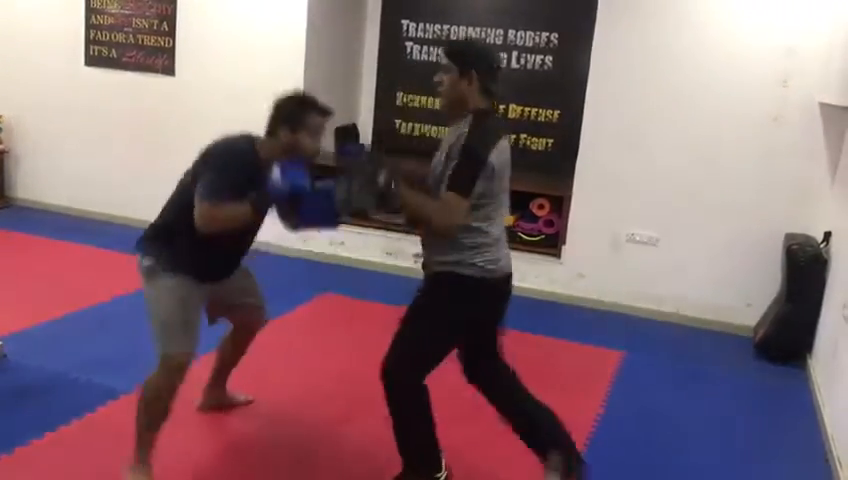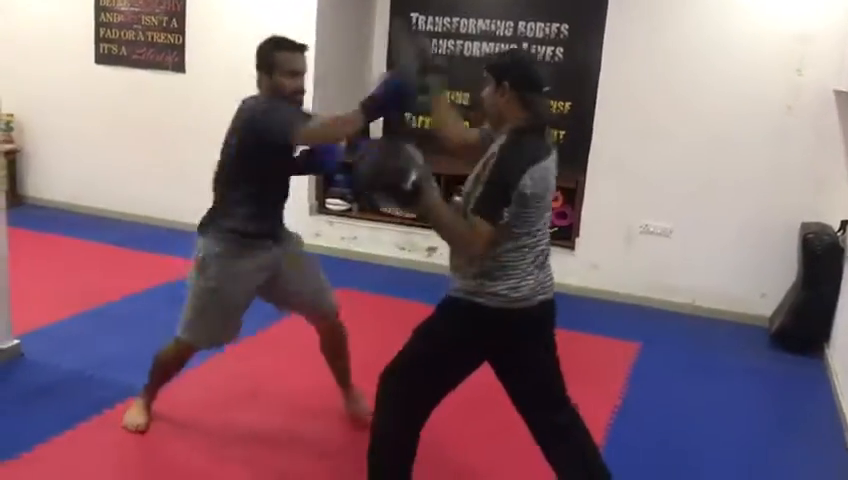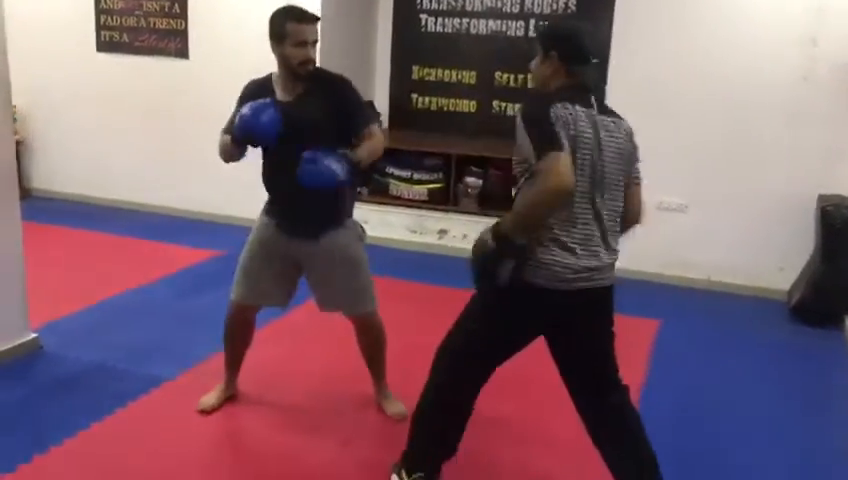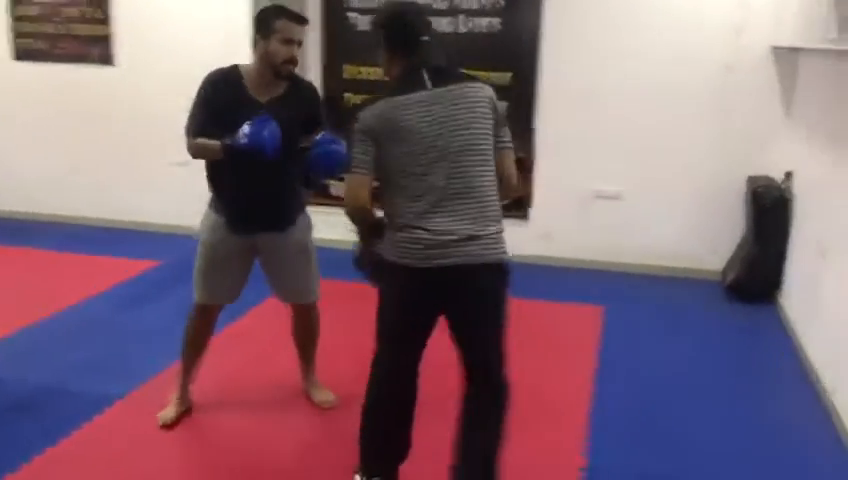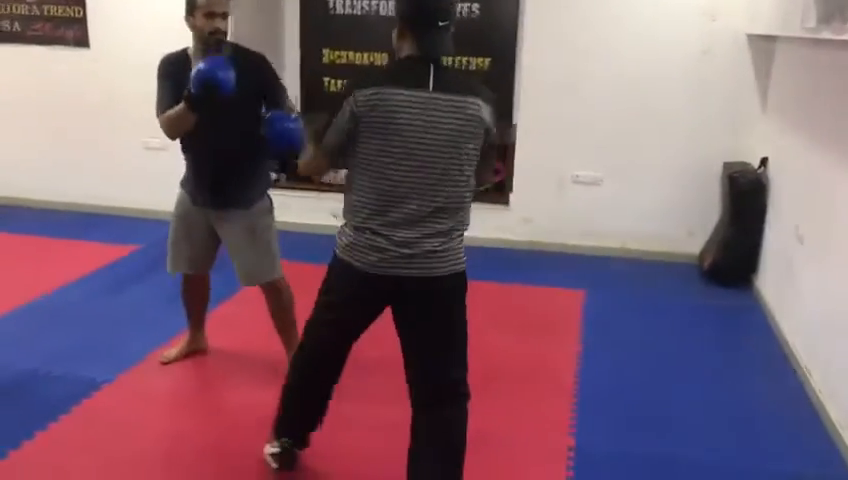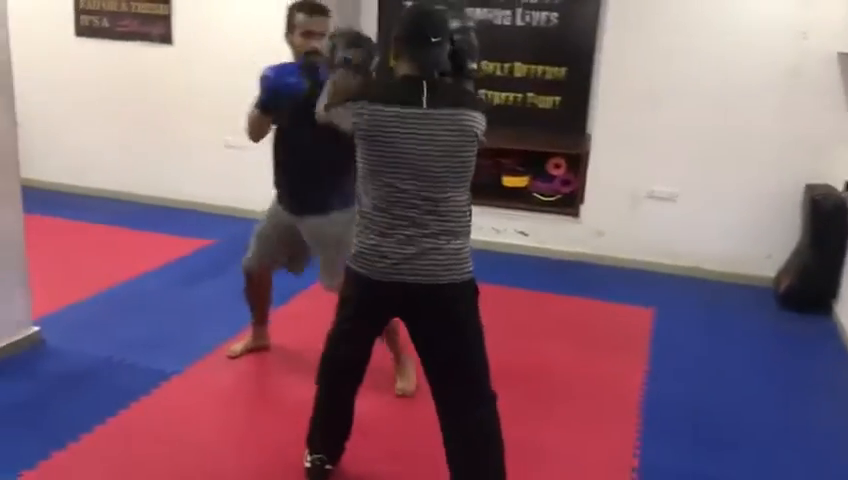
dt=0.5s
person 1, frame 1
left shoulder: (475, 138)
right shoulder: (473, 129)
left elbow: (445, 217)
right elbow: (448, 186)
left wrist: (397, 190)
right wrist: (407, 186)
left hip: (462, 277)
right hip: (490, 275)
left knee: (399, 370)
right knee: (486, 370)
person 1, frame 2
left shoulder: (511, 159)
right shoulder: (531, 141)
left elbow: (471, 242)
right elbow: (460, 138)
left wrist: (420, 186)
right wrist: (431, 88)
left hip: (483, 307)
right hip: (533, 305)
left knee: (401, 392)
right knee: (552, 411)
person 1, frame 3
left shoulder: (545, 110)
right shoulder: (620, 127)
left elbow: (558, 182)
right elbow: (633, 213)
left wrist: (503, 231)
left hip: (532, 280)
right hip: (594, 286)
left knee: (456, 369)
right knee: (604, 396)
person 1, frame 4
left shoulder: (376, 114)
right shoulder: (481, 94)
left elbow: (356, 200)
right elbow: (509, 182)
left wrist: (373, 233)
left hip: (410, 262)
right hip: (481, 260)
left knee: (393, 369)
right knee: (486, 380)
person 1, frame 5
left shoulder: (368, 91)
right shoulder: (478, 102)
left elbow: (311, 166)
left hip: (362, 261)
right hip: (438, 270)
left knee: (318, 352)
right knee: (442, 395)
left ankle: (286, 441)
person 1, frame 6
left shoulder: (368, 102)
right shoulder: (472, 112)
left elbow: (323, 110)
left wrist: (344, 78)
right wrist: (453, 84)
left hip: (373, 270)
right hip: (446, 277)
left knee: (341, 360)
right knee: (468, 396)
person 2, frame 1
left shoulder: (284, 164)
right shoulder: (230, 155)
right elbow: (206, 220)
right wrist: (262, 202)
left hip: (221, 262)
right hip: (169, 260)
left knee: (251, 317)
right knee: (176, 361)
left ankle: (214, 392)
person 2, frame 2
left shoulder: (288, 114)
right shoulder: (258, 112)
right elbow: (312, 134)
left wrist: (310, 162)
right wrist: (374, 105)
left hip: (274, 240)
right hip: (230, 248)
left knee: (329, 319)
right knee: (189, 341)
left ankle: (351, 396)
right ankle: (145, 399)
person 2, frame 3
left shoulder: (335, 88)
right shoulder: (257, 92)
left elbow: (375, 139)
right elbow: (226, 152)
left wrist: (346, 166)
right wrist: (238, 137)
left hip: (333, 226)
right hip: (278, 222)
left knee: (364, 314)
right knee: (240, 307)
left ankle: (382, 389)
right ankle: (229, 383)
person 2, frame 4
left shoulder: (303, 94)
right shoulder: (219, 85)
left elbow: (316, 139)
right elbow: (194, 144)
right wrist: (229, 147)
left hip: (287, 218)
right hip: (228, 218)
left knee: (306, 302)
right knee: (205, 305)
left ankle: (309, 377)
right ankle: (182, 393)
person 2, frame 5
left shoulder: (252, 63)
right shoulder: (172, 66)
left elbow: (284, 110)
right elbow: (169, 127)
left wrist: (283, 127)
right wrist: (194, 100)
left hip: (246, 195)
right hip: (196, 191)
left knee: (271, 280)
right knee: (192, 271)
left ankle: (296, 354)
right ankle: (196, 337)
person 2, frame 6
right shoulder: (279, 81)
right elbow: (254, 132)
right wrist: (266, 104)
left hip: (335, 205)
right hip: (289, 202)
right knee: (254, 269)
left ankle: (403, 362)
right ankle: (259, 333)
